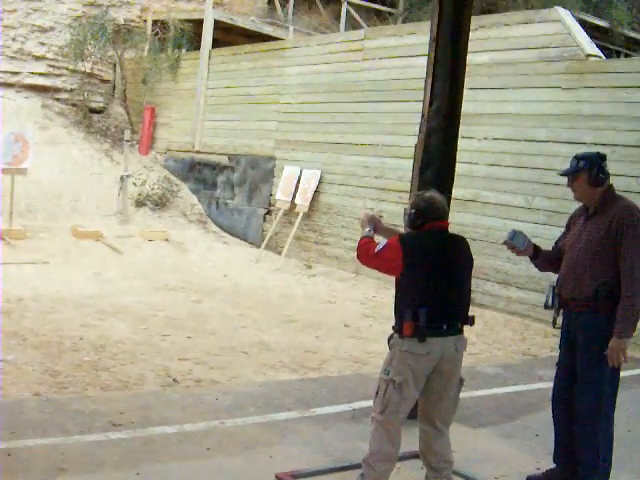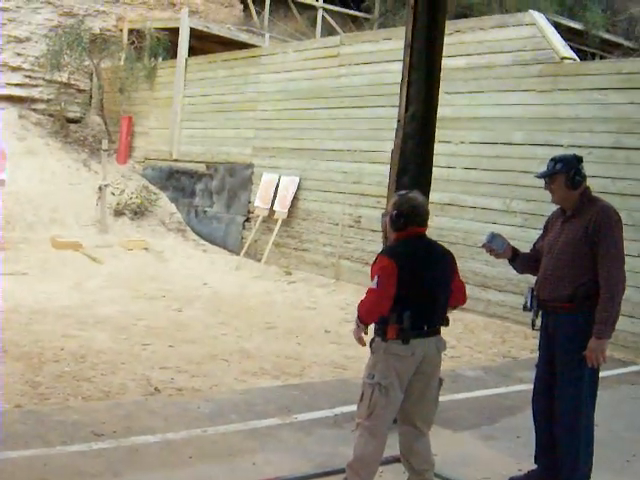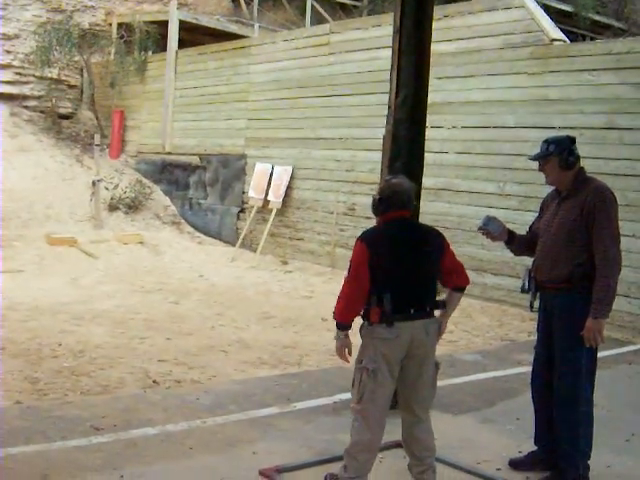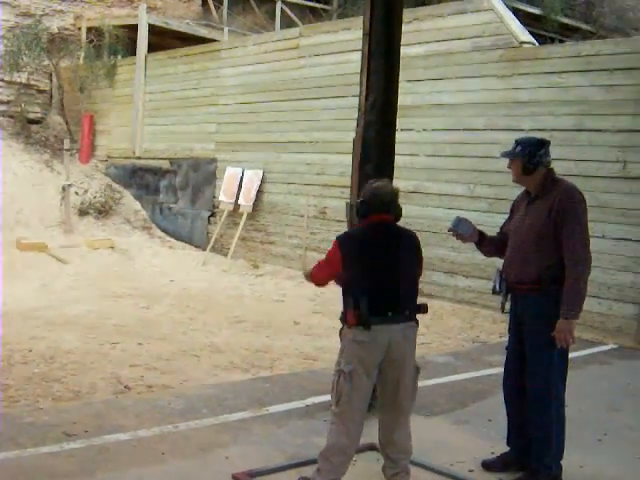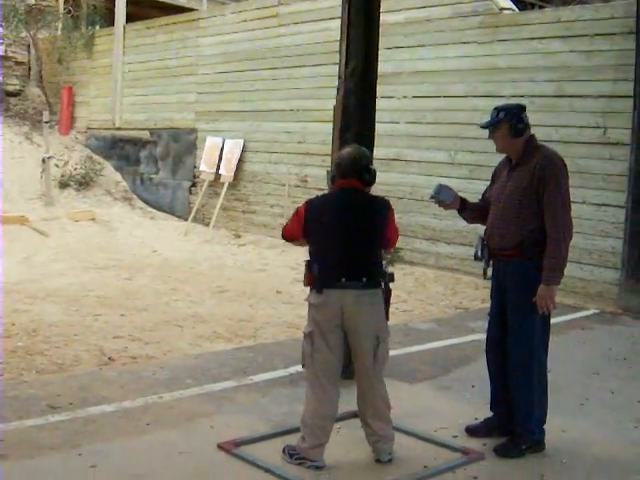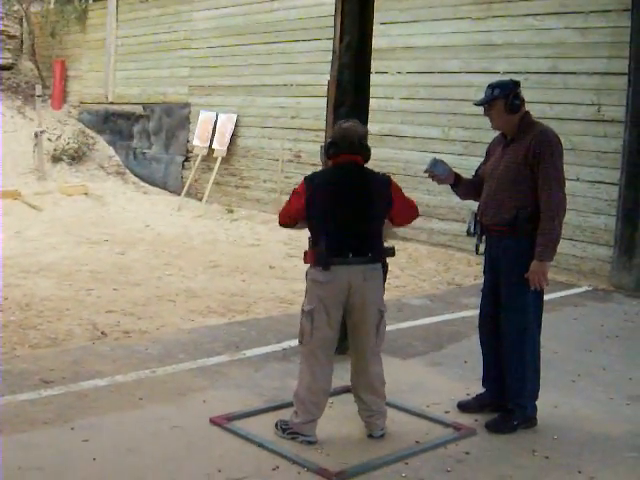
dt=0.7s
person 1, frame 1
right shoulder: (579, 215)
right elbow: (559, 261)
right wrist: (533, 252)
left hip: (601, 320)
right hip: (572, 317)
left knee: (593, 405)
right knee: (563, 398)
person 1, frame 2
left shoulder: (602, 216)
right shoulder: (557, 217)
left elbow: (612, 280)
right elbow: (537, 263)
left wrist: (601, 334)
right wrist: (511, 255)
left hip: (579, 321)
right hip: (551, 318)
left knee: (573, 405)
right knee: (543, 399)
person 1, frame 3
left shoulder: (597, 196)
right shoulder: (552, 199)
left elbow: (608, 261)
right elbow: (534, 244)
left wrist: (598, 314)
right wrist: (507, 237)
left hip: (577, 302)
right hip: (549, 300)
left knee: (573, 387)
right knee: (543, 382)
right ankle: (548, 451)
person 1, frame 4
left shoulder: (565, 197)
right shoulder: (523, 200)
left elbow: (577, 261)
right elbow: (505, 246)
left wrist: (568, 315)
right wrist: (478, 238)
left hip: (547, 303)
right hip: (520, 300)
left knee: (544, 387)
right knee: (515, 382)
right ankle: (520, 452)
person 1, frame 5
left shoulder: (546, 163)
right shoulder: (504, 167)
left elbow: (559, 227)
right elbow: (487, 213)
left wrist: (550, 280)
right wrist: (459, 205)
left hip: (529, 269)
right hip: (502, 267)
left knee: (526, 352)
right knee: (498, 347)
left ankle: (530, 432)
right ankle: (503, 417)
person 1, frame 6
left shoulder: (542, 139)
right shoulder: (498, 142)
left elbow: (553, 204)
right elbow: (481, 189)
left wrist: (542, 257)
right wrist: (454, 180)
left hip: (522, 245)
right hip: (495, 243)
left knee: (519, 328)
right knee: (490, 323)
left ankle: (522, 408)
right ankle: (495, 393)
person 2, frame 1
left shoulder: (405, 246)
right shoulder: (461, 247)
left elbow: (367, 253)
left wrist: (368, 230)
right wrist: (387, 231)
left hip: (415, 344)
right hip: (452, 343)
left knee: (388, 418)
right knee: (437, 420)
person 2, frame 2
left shoulder: (391, 256)
right shoulder: (444, 256)
left elbow: (375, 304)
right elbow: (457, 297)
left wrist: (360, 322)
left hip: (395, 347)
right hip: (431, 345)
left knee: (373, 422)
right knee: (418, 422)
person 2, frame 3
left shoulder: (370, 240)
right shoulder: (433, 238)
left elbow: (353, 291)
right elbow: (458, 281)
left wrist: (342, 331)
right wrist: (443, 318)
left hip: (384, 331)
right hip: (424, 328)
left knee: (369, 408)
right knee: (418, 406)
person 2, frame 4
left shoulder: (349, 242)
right shoulder: (410, 241)
left elbow: (321, 275)
left wrist: (309, 272)
left hip: (364, 333)
right hip: (404, 330)
left knee: (347, 411)
right knee: (397, 409)
person 2, frame 5
left shoulder: (314, 207)
right shoulder: (380, 208)
left elbow: (291, 234)
left hip: (324, 297)
right hip: (366, 298)
left knee: (321, 377)
right knee: (371, 375)
left ankle: (311, 450)
right ankle: (383, 446)
person 2, frame 6
left shoulder: (314, 183)
right shoulder: (381, 184)
left elbow: (286, 219)
right elbow: (408, 214)
left hip: (326, 274)
right hip: (368, 273)
left knee: (317, 352)
right knee: (368, 351)
left ankle: (303, 424)
right ankle: (376, 422)
